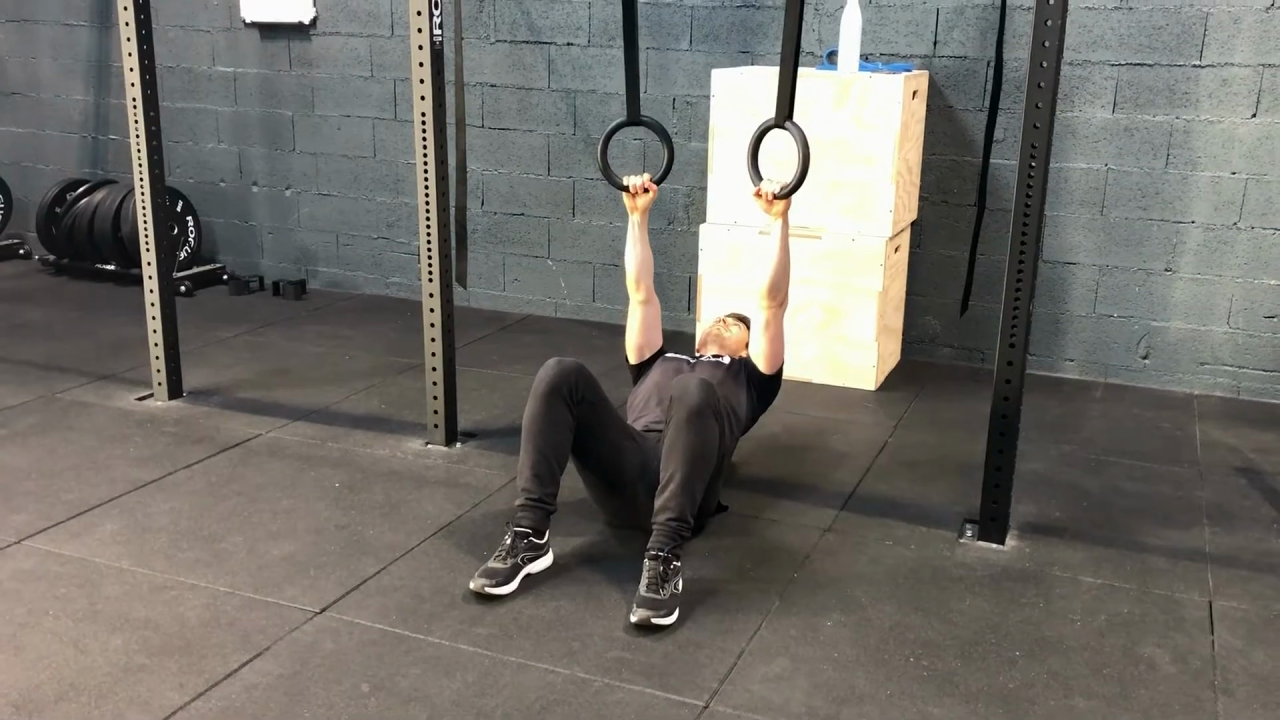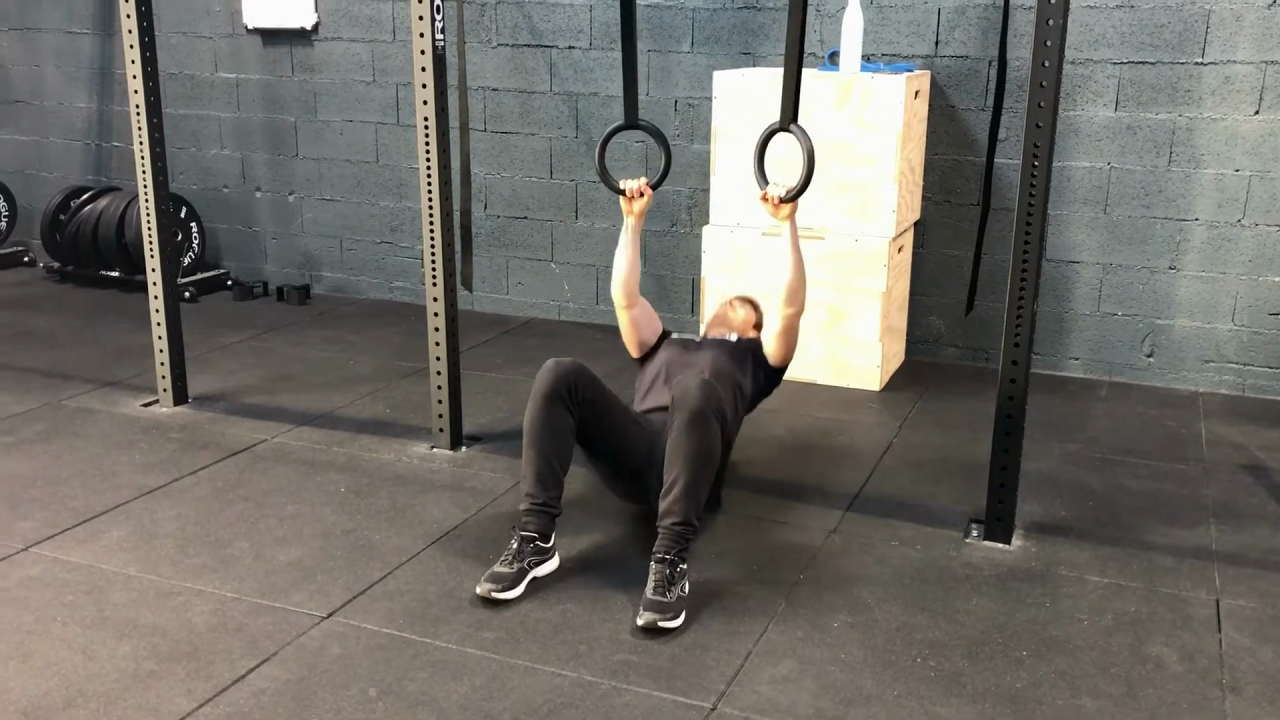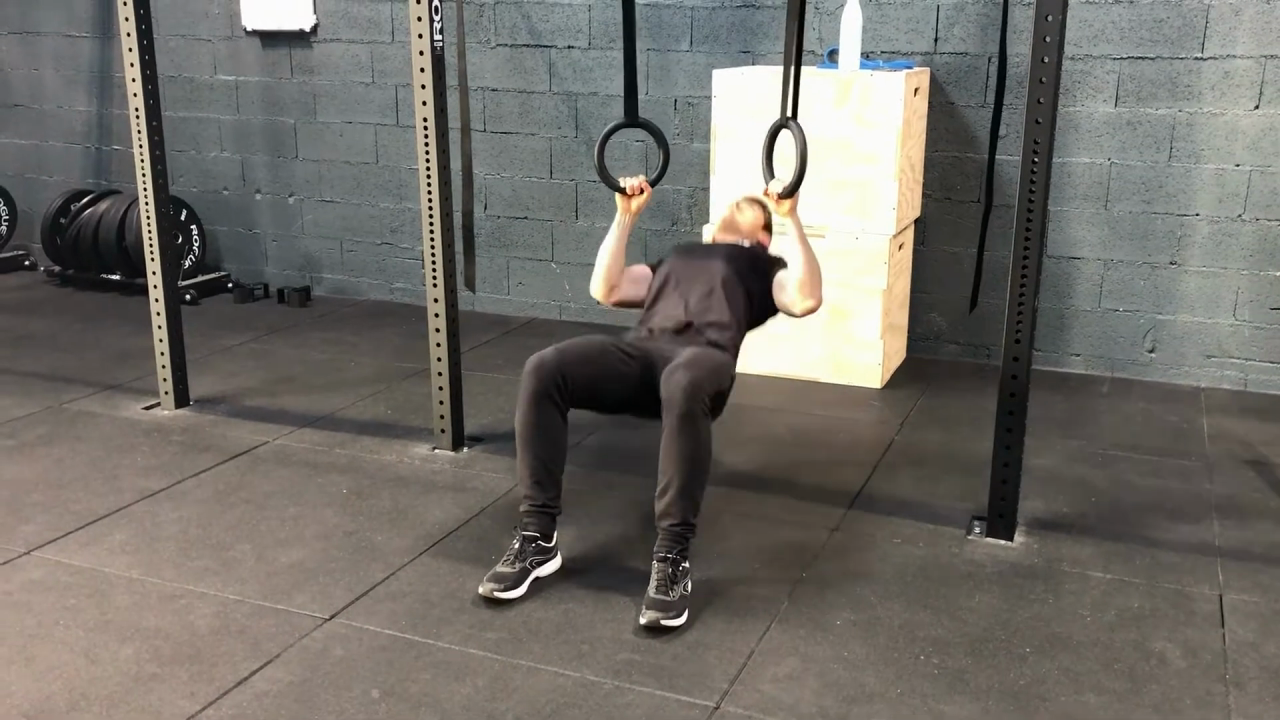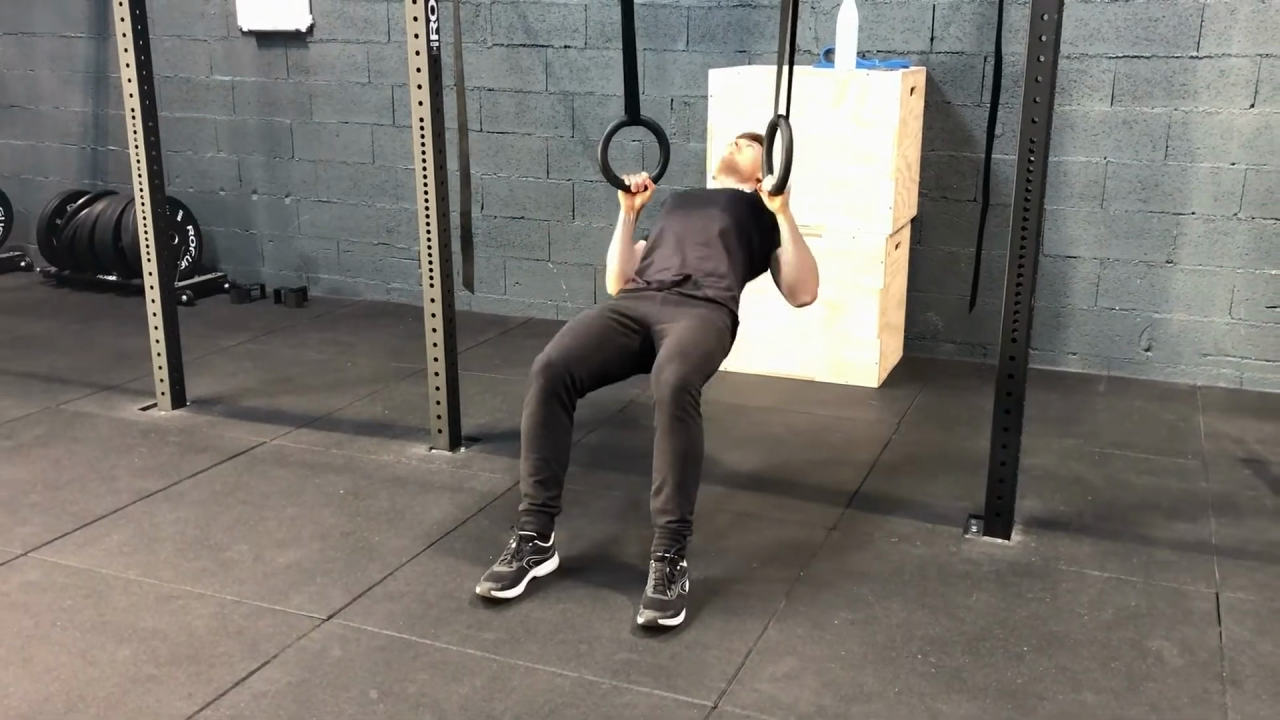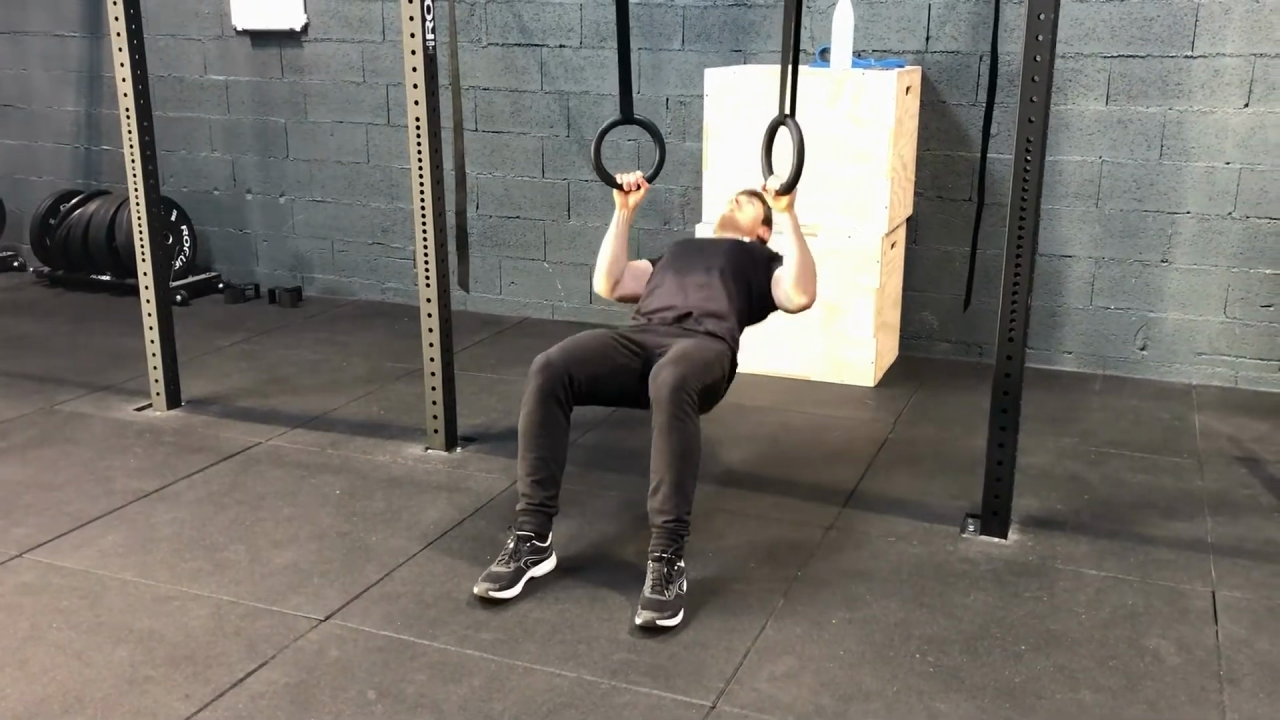
dt=0.3s
person 1, frame 1
left shoulder: (750, 377)
right shoulder: (659, 363)
left elbow: (771, 304)
right elbow: (642, 294)
left wrist: (778, 220)
right wrist: (639, 215)
left hip: (683, 477)
right hip: (622, 476)
left knee: (693, 392)
right knee: (560, 374)
left ankle: (663, 558)
right ankle: (529, 534)
person 1, frame 2
left shoulder: (755, 360)
right shoulder: (665, 348)
left elbow: (789, 309)
right elbow: (626, 299)
left wrist: (786, 223)
right wrist: (634, 218)
left hip: (689, 460)
right hip: (634, 452)
left knee: (695, 391)
right knee: (558, 376)
left ankle: (670, 562)
right ankle: (535, 538)
person 1, frame 3
left shoulder: (764, 266)
right shoulder: (677, 255)
left elbow: (806, 302)
right elbow: (604, 291)
left wrist: (790, 218)
right wrist: (626, 216)
left hip: (703, 351)
right hip: (641, 348)
left knee: (684, 388)
right knee: (543, 370)
left ankle: (672, 559)
right ankle: (537, 538)
person 1, frame 4
left shoulder: (760, 213)
right shoulder: (676, 202)
left elbow: (803, 293)
right elbow: (617, 283)
left wrist: (783, 210)
right wrist: (628, 211)
left hip: (702, 310)
right hip: (637, 303)
left knee: (674, 385)
right knee: (549, 372)
left ankle: (669, 558)
right ankle: (535, 537)
person 1, frame 5
left shoulder: (764, 262)
right shoulder: (677, 250)
left elbow: (800, 297)
right elbow: (607, 284)
left wrist: (786, 215)
right wrist: (625, 212)
left hip: (704, 344)
right hip: (641, 337)
left knee: (671, 384)
right knee: (549, 370)
left ankle: (666, 558)
right ankle: (532, 537)
